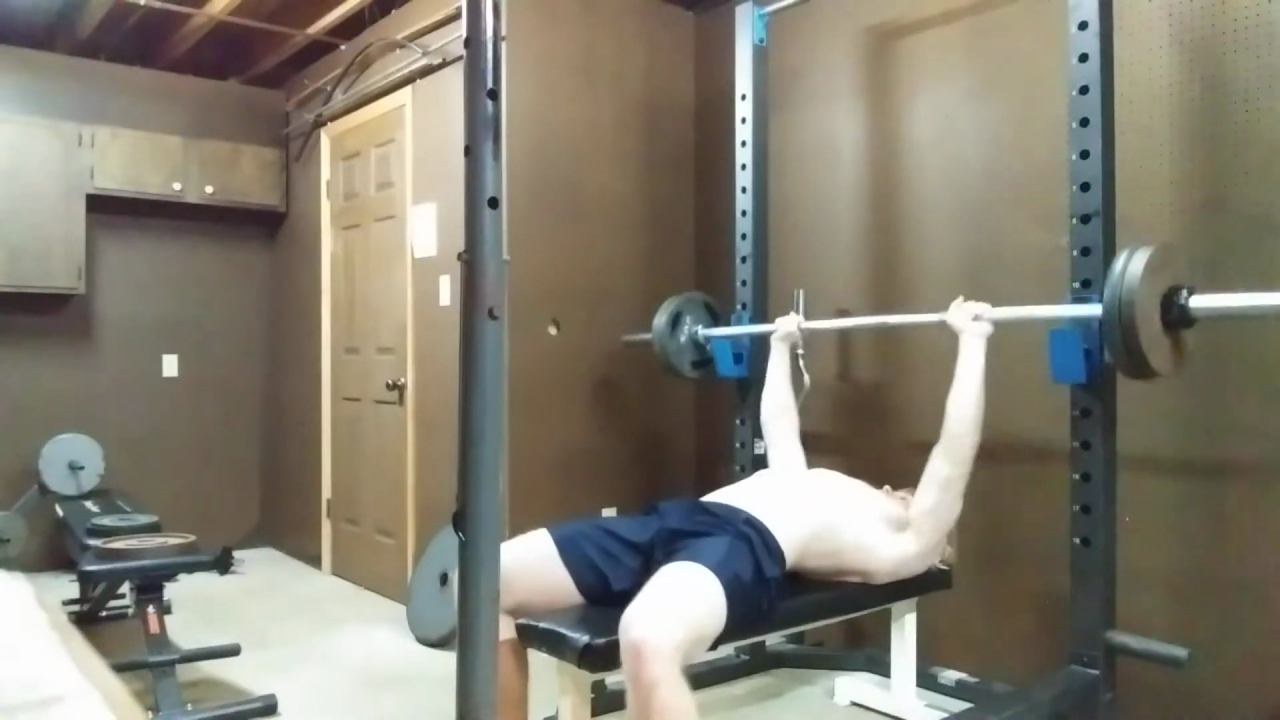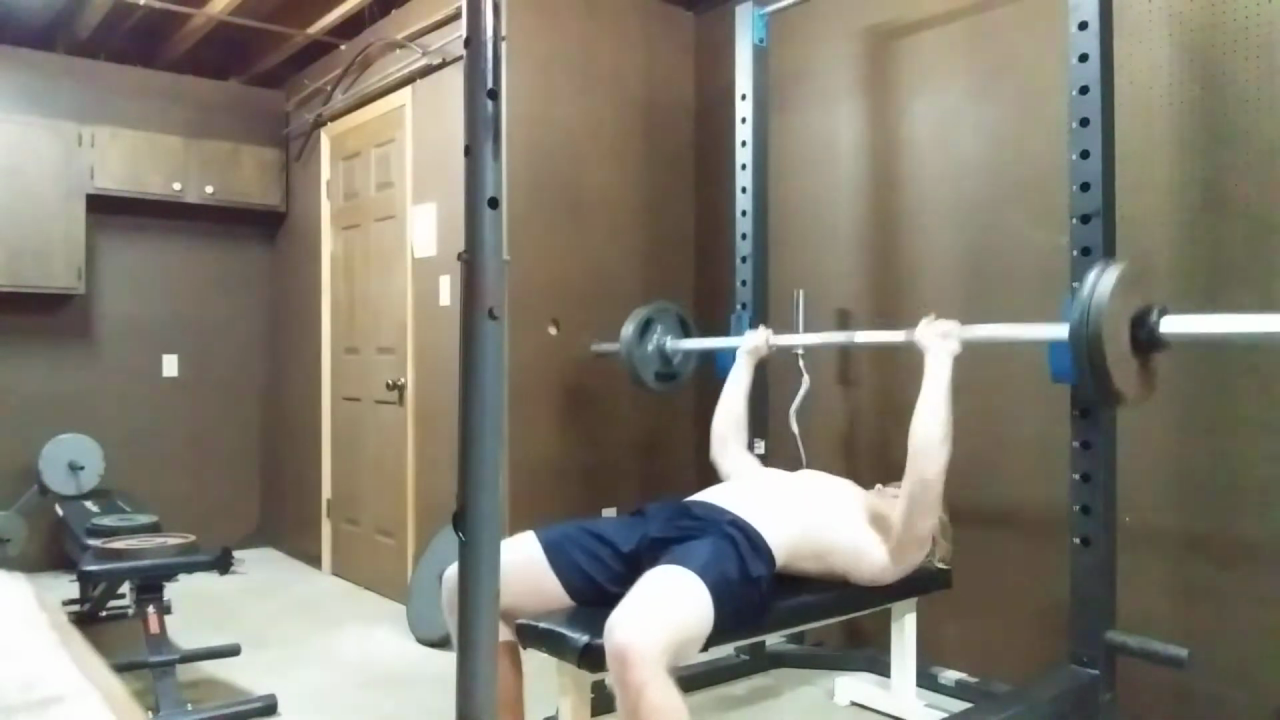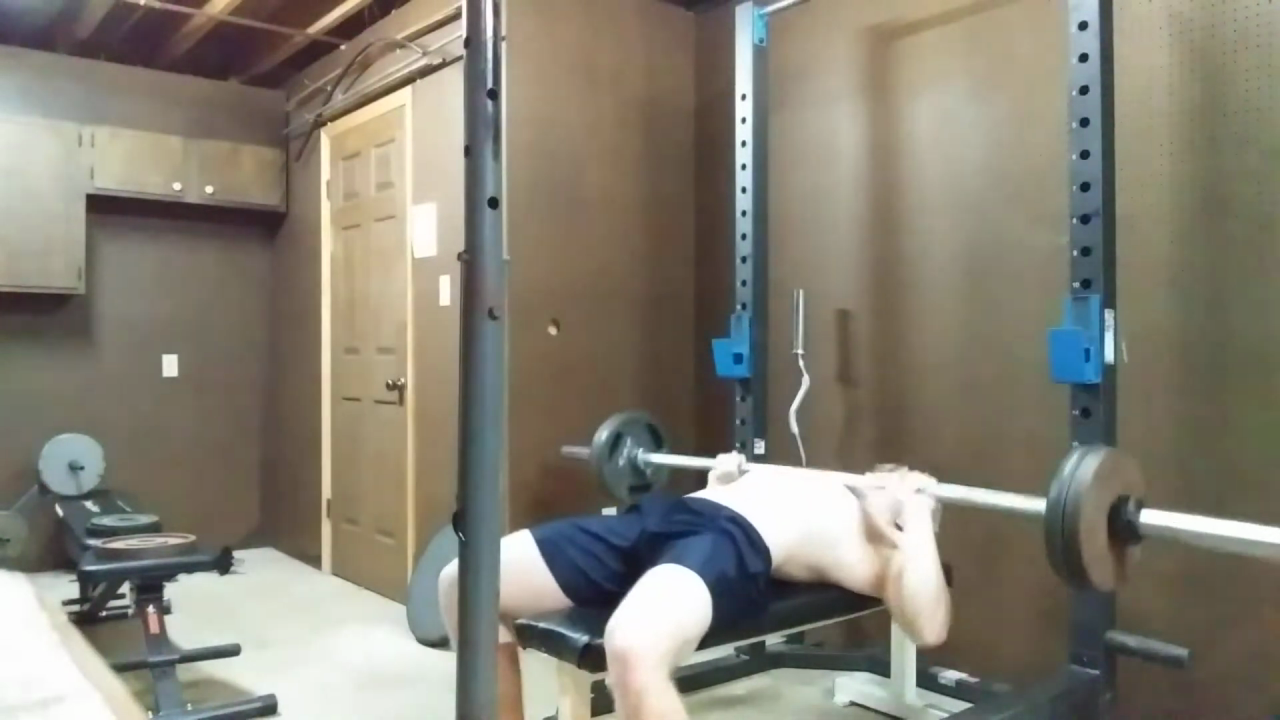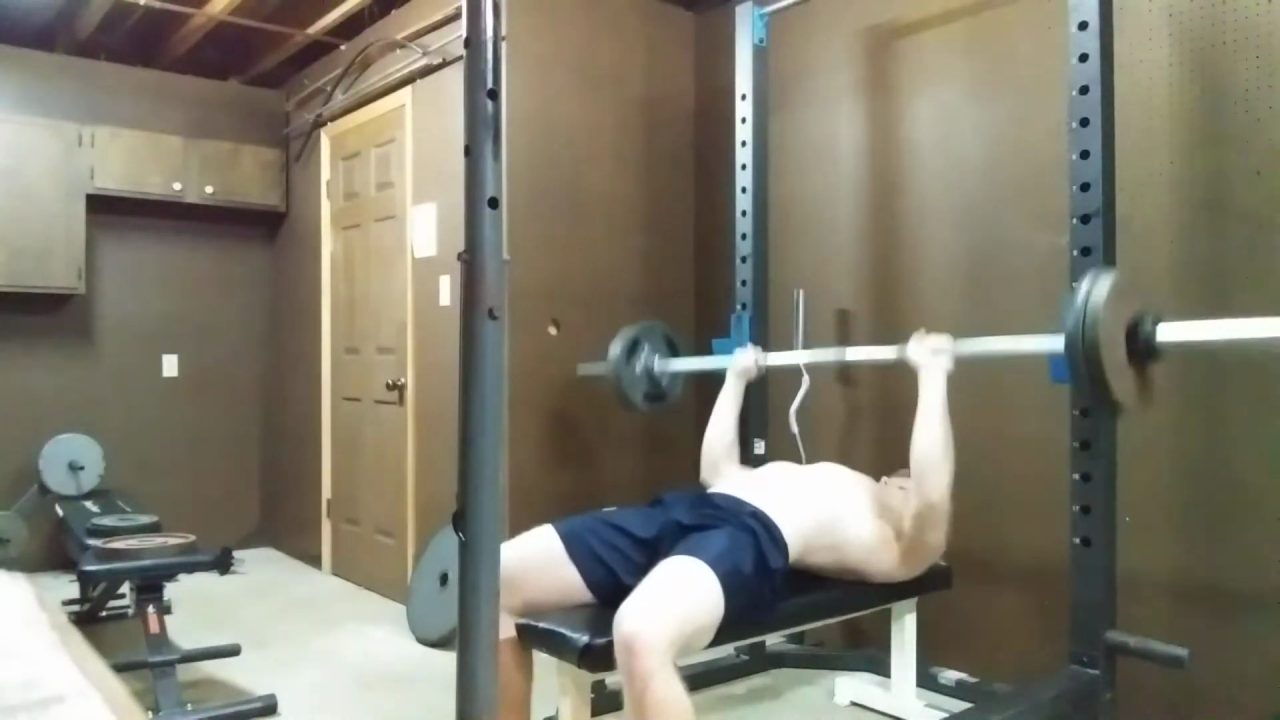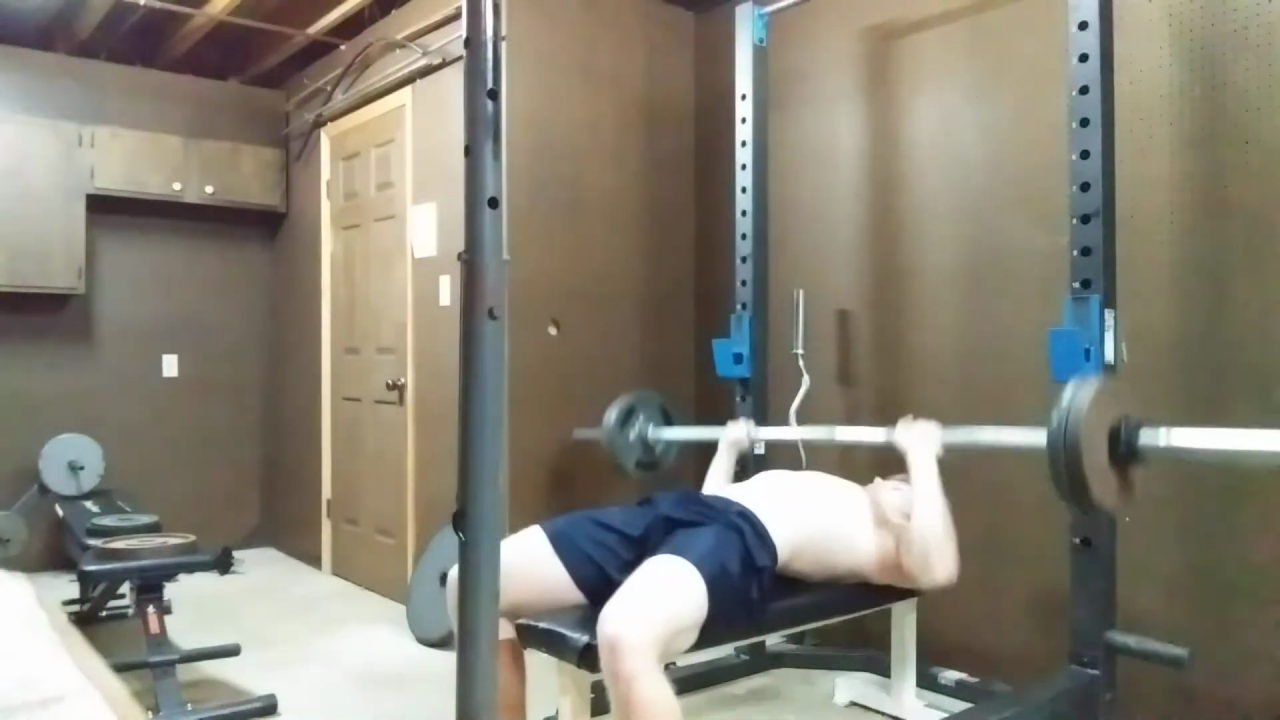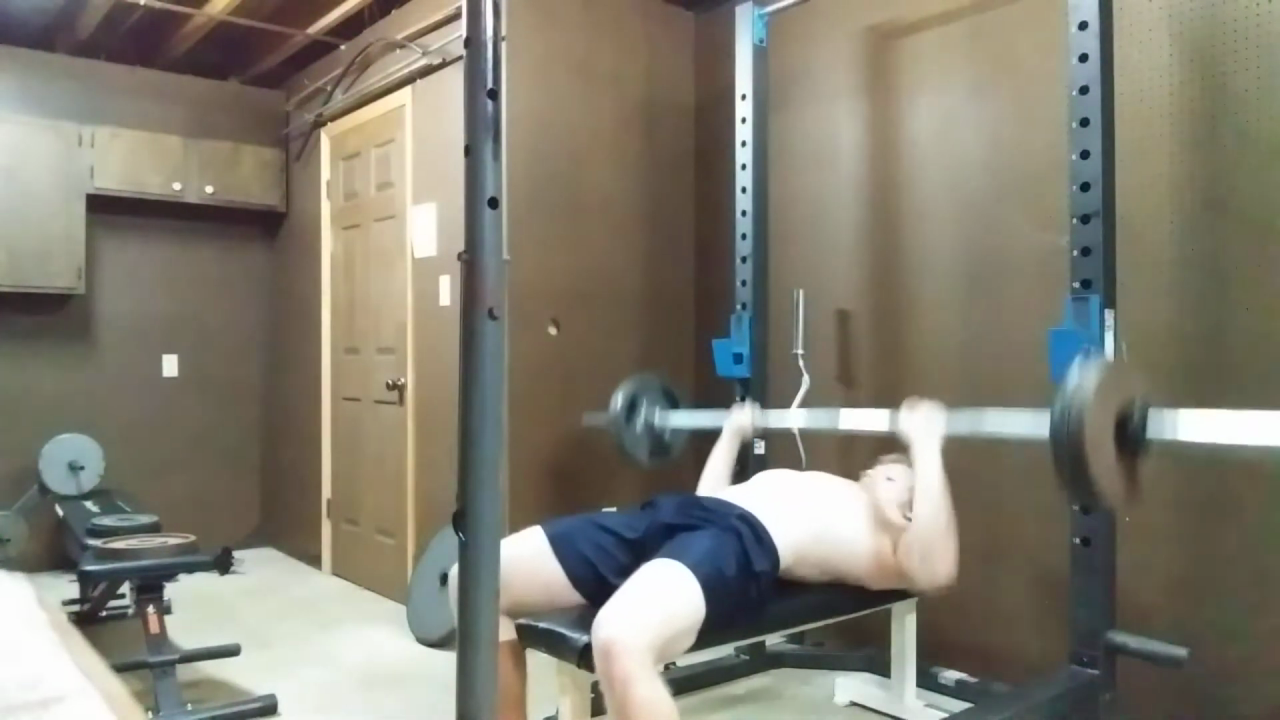
dt=0.5s
person 1, frame 1
left shoulder: (903, 544)
right shoulder: (820, 498)
left elbow: (954, 453)
right elbow: (778, 431)
left wrist: (971, 340)
right wrist: (781, 345)
left knee: (646, 641)
person 1, frame 2
left shoulder: (888, 554)
right shoulder: (822, 513)
left elbow: (928, 477)
right elbow: (728, 452)
left wrist: (937, 362)
right wrist: (745, 360)
left knee: (633, 648)
right knee: (465, 584)
person 1, frame 3
left shoulder: (882, 556)
left elbow: (928, 627)
left wrist: (918, 511)
right wrist: (718, 481)
left knee: (633, 647)
right knee: (464, 582)
person 1, frame 4
left shoulder: (899, 552)
right shoulder: (822, 504)
left elbow: (933, 496)
right elbow: (717, 473)
left wrist: (931, 378)
right wrist: (735, 379)
left knee: (641, 637)
person 1, frame 5
left shoulder: (893, 547)
right shoulder: (837, 511)
left elbow: (937, 570)
left wrist: (923, 458)
right wrist: (728, 447)
left knee: (625, 638)
person 1, frame 6
left shoulder: (892, 551)
right shoulder: (819, 504)
left elbow: (935, 571)
left wrist: (926, 449)
right wrist: (731, 432)
left knee: (619, 644)
